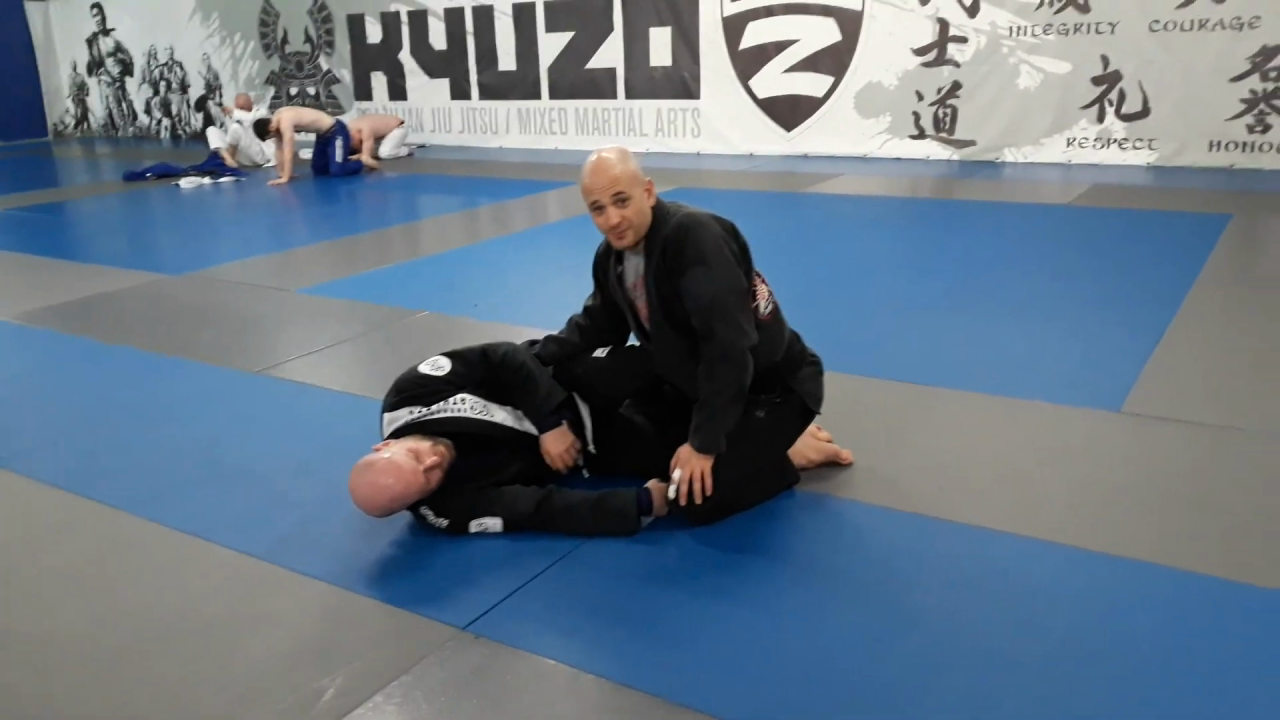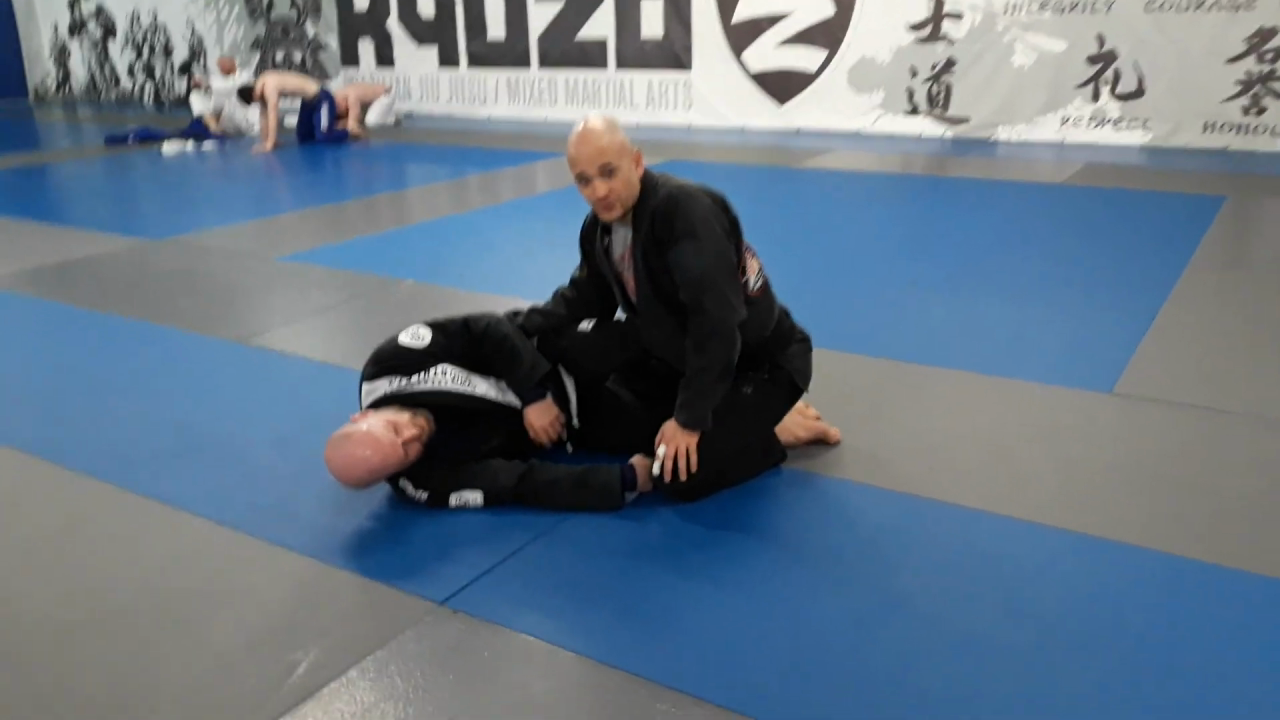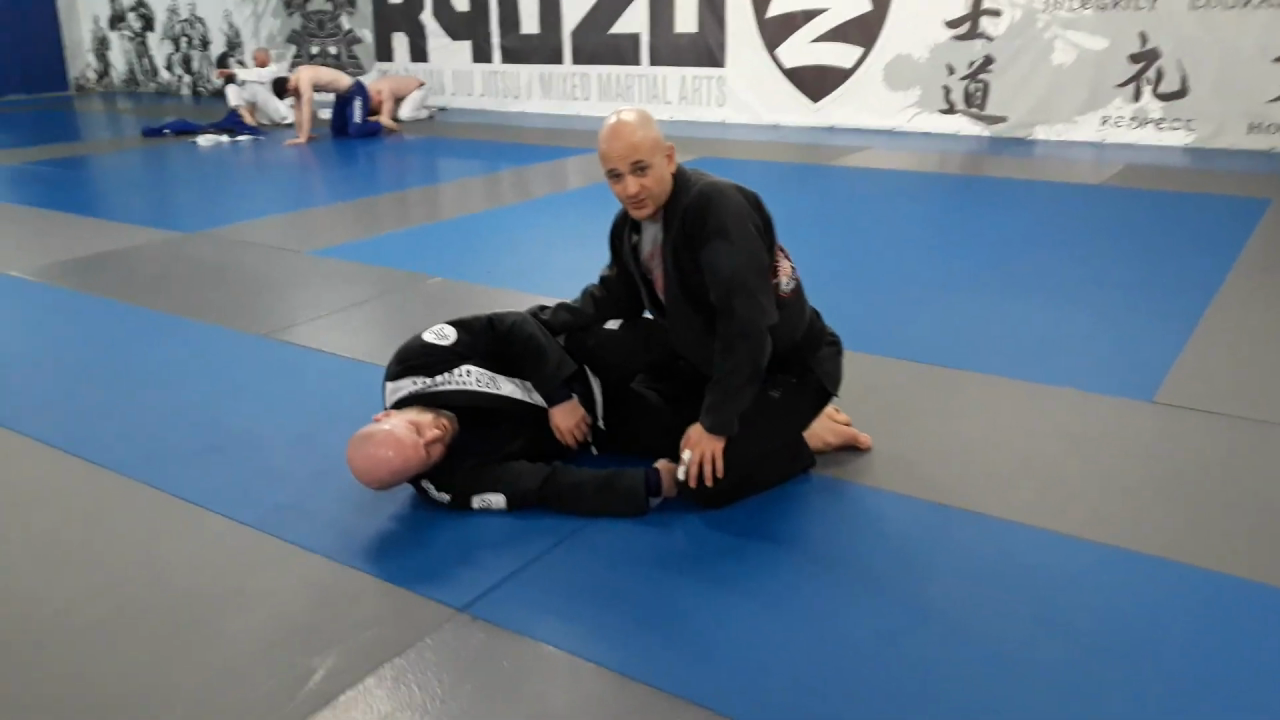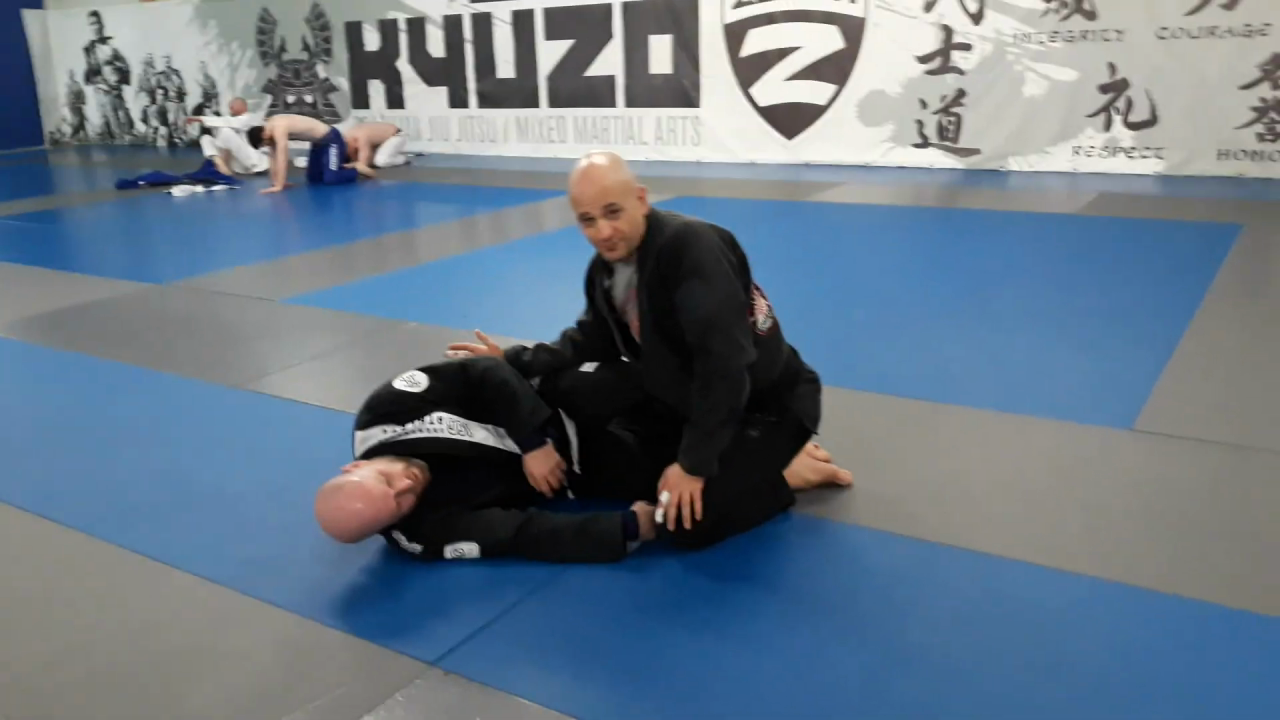
dt=0.2s
person 1, frame 1
left shoulder: (695, 237)
right shoulder: (611, 254)
left elbow: (728, 348)
right elbow: (597, 325)
left wrist: (704, 442)
right wrist: (532, 356)
left hip: (769, 382)
right hip: (690, 374)
left knee: (700, 499)
left ankle: (794, 448)
person 1, frame 2
left shoulder: (685, 210)
right shoulder: (600, 225)
left elbow: (717, 323)
right elbow: (584, 298)
left wrist: (689, 418)
right wrist: (516, 326)
left hip: (756, 358)
right hip: (678, 349)
left knee: (684, 478)
left ankle: (780, 427)
person 1, frame 3
left shoulder: (718, 208)
right shoulder: (630, 222)
left elbow: (747, 325)
right elbow: (615, 297)
left wrist: (716, 422)
right wrist: (541, 321)
left hip: (787, 362)
right hip: (707, 352)
left knee: (711, 483)
left ankle: (808, 433)
person 1, frame 4
left shoulder: (692, 248)
right shoulder: (605, 266)
left elbow: (725, 365)
right elbow: (594, 342)
left wrist: (693, 463)
right wrist: (515, 361)
left hip: (764, 401)
right hip: (685, 394)
left knee: (687, 524)
left ankle: (785, 470)
person 2, frame 1
left shoulder: (411, 393)
right shoulder: (454, 511)
left elbow: (503, 358)
right elbow: (550, 511)
left wrist: (549, 420)
right wrist: (649, 503)
left hip: (570, 386)
right hip: (592, 444)
right ankle: (786, 449)
person 2, frame 2
left shoulder: (390, 364)
right shoulder: (428, 485)
left elbow: (486, 329)
right elbow: (529, 485)
left wrist: (535, 395)
right wrist: (631, 477)
person 2, frame 3
left shoulder: (415, 361)
right shoulder: (454, 484)
left elbow: (510, 327)
right elbow: (554, 488)
left wrist: (558, 395)
right wrist: (656, 482)
person 2, frame 4
left shoulder: (385, 411)
right shoulder: (431, 534)
left elbow: (482, 373)
right elbow: (530, 537)
left wrist: (533, 440)
right wrist: (633, 527)
